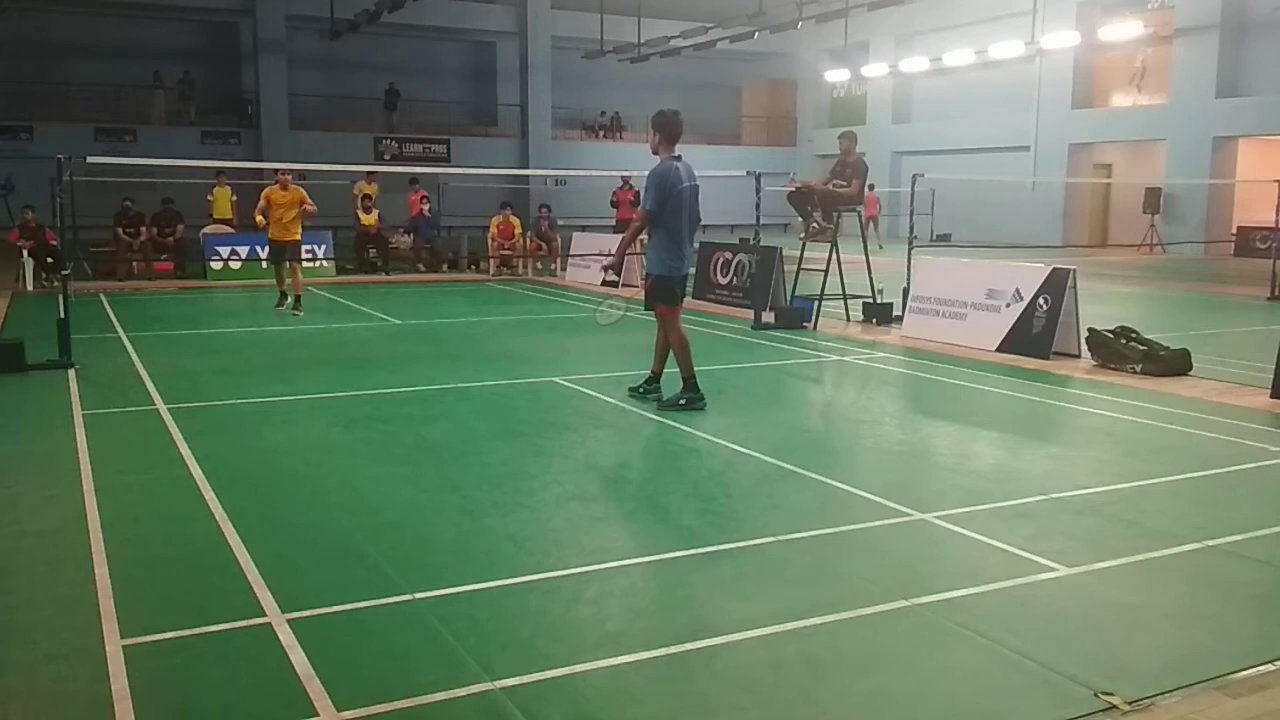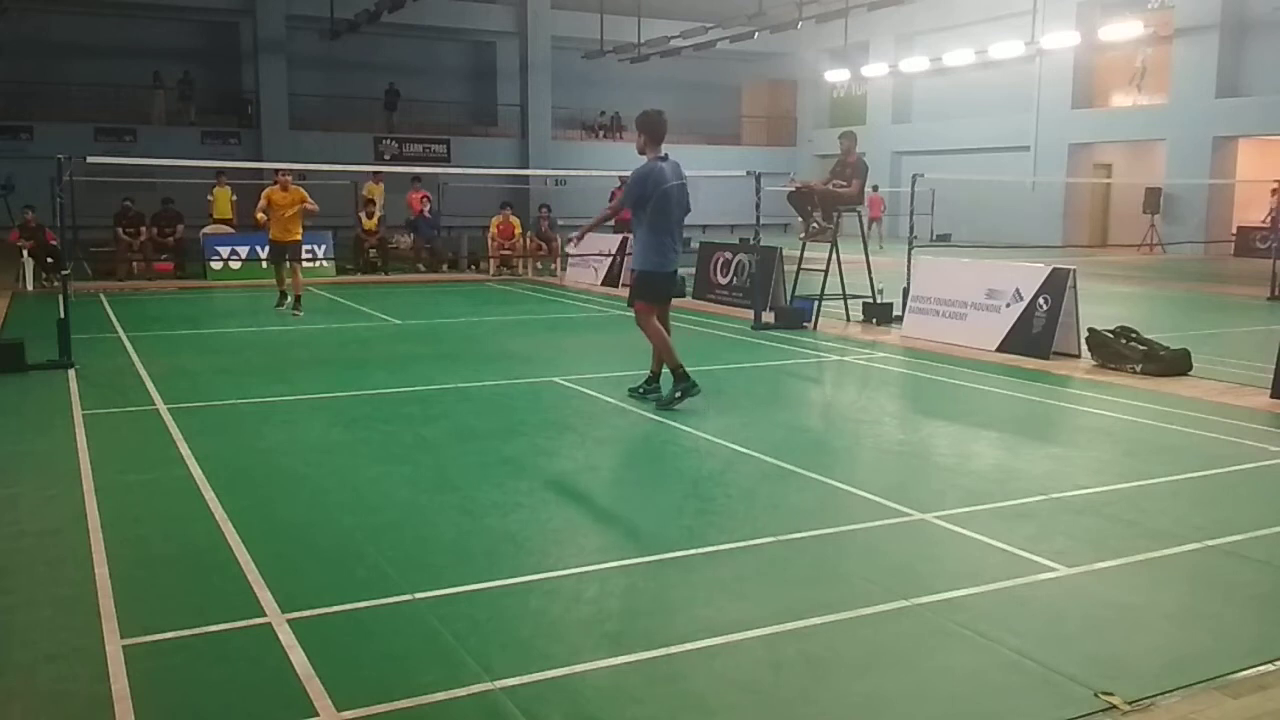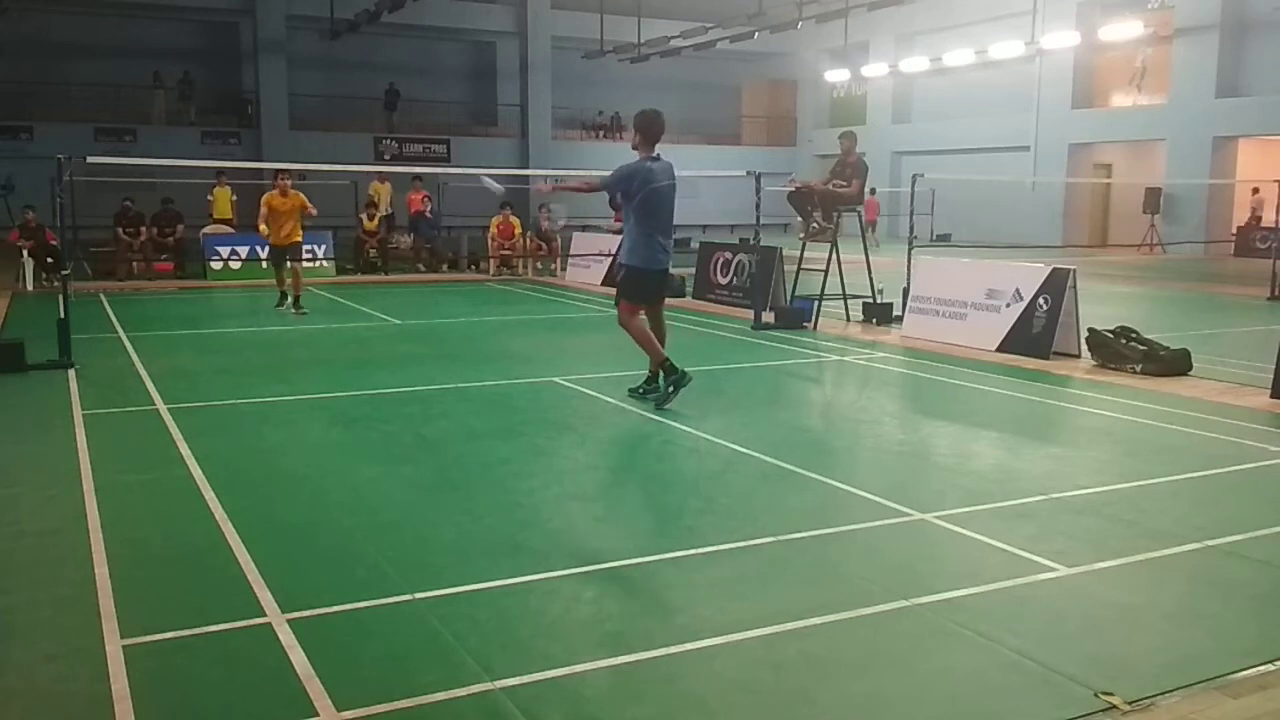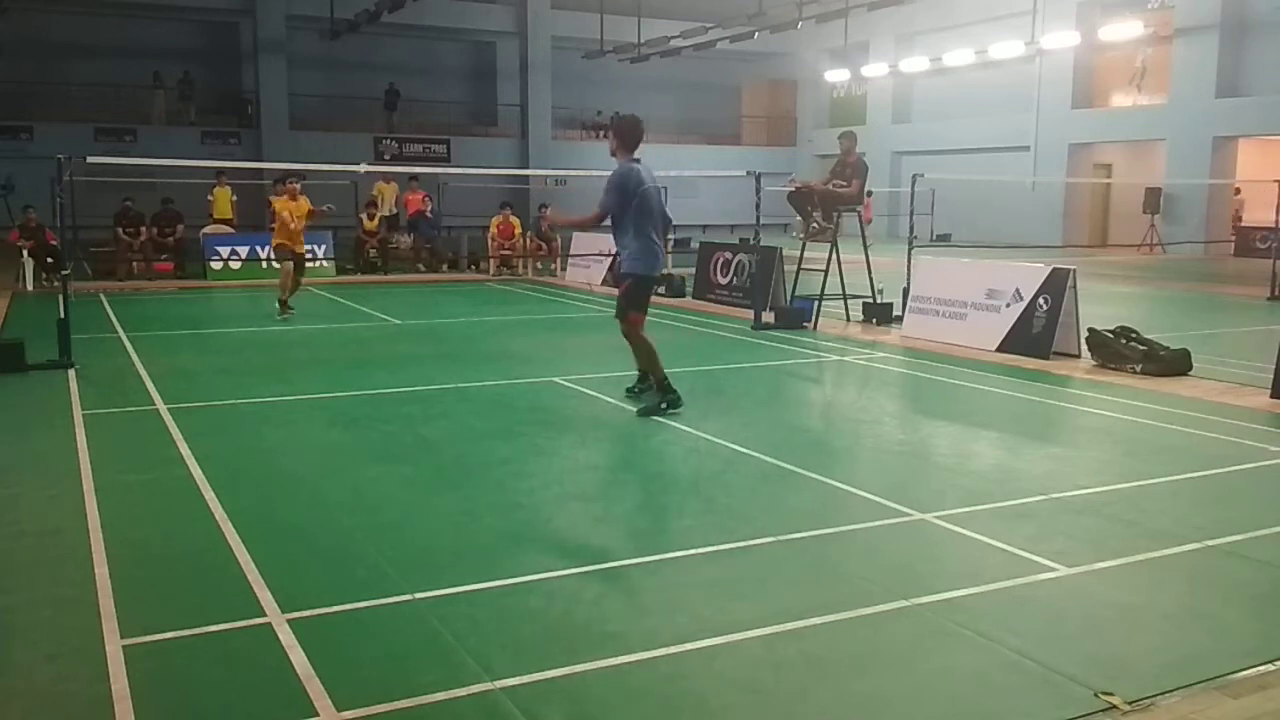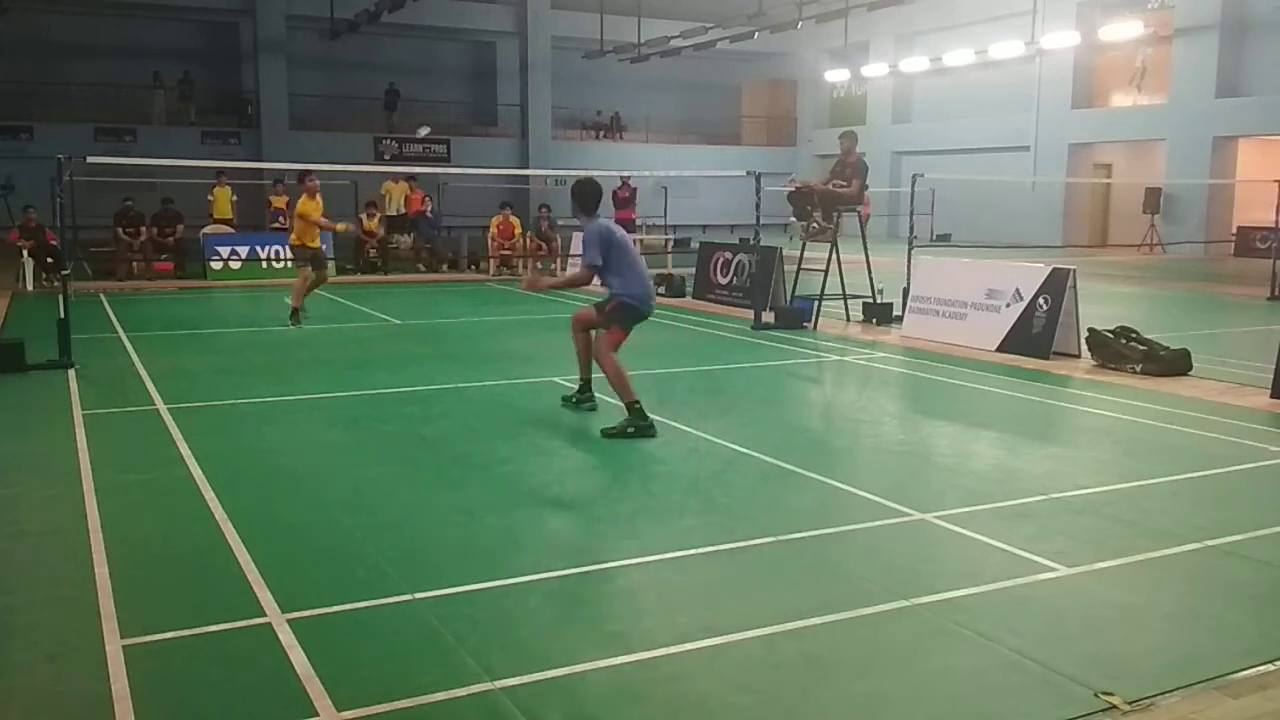
dt=0.4s
person 1, frame 1
left shoulder: (660, 173)
right shoulder: (688, 171)
left elbow: (641, 222)
right elbow: (696, 219)
left wrist: (618, 257)
left hip: (662, 262)
right hip: (679, 260)
left knee: (671, 322)
right knee: (665, 320)
left ankle: (692, 390)
right ankle: (653, 381)
person 1, frame 2
left shoulder: (644, 174)
right shoulder: (676, 169)
left elbow: (613, 210)
right elbow: (685, 209)
left wrist: (582, 232)
left hip: (649, 260)
right hip: (670, 258)
left knee: (645, 318)
right knee: (660, 317)
left ankle: (682, 379)
right ankle: (653, 381)
person 1, frame 3
left shoulder: (633, 171)
right shoulder: (667, 169)
left elbow: (592, 186)
left wrist: (555, 186)
left hip: (637, 258)
right hip: (661, 256)
left knee: (627, 317)
right knee: (654, 316)
left ankle: (672, 371)
right ankle: (653, 379)
person 1, frame 4
left shoulder: (620, 176)
right shoulder: (645, 173)
left elbow: (596, 218)
right elbow: (665, 220)
left wrist: (560, 221)
left hip: (637, 263)
right hip: (646, 259)
left knee: (630, 327)
right knee: (632, 323)
left ankle: (665, 391)
right ankle: (646, 381)
person 1, frame 5
left shoulder: (594, 230)
right shoulder: (607, 227)
left elbow: (587, 275)
left wrist: (548, 284)
left hip: (631, 297)
right hip: (627, 295)
left knee: (602, 351)
right knee: (580, 321)
left ankle: (638, 419)
right ankle: (585, 392)
